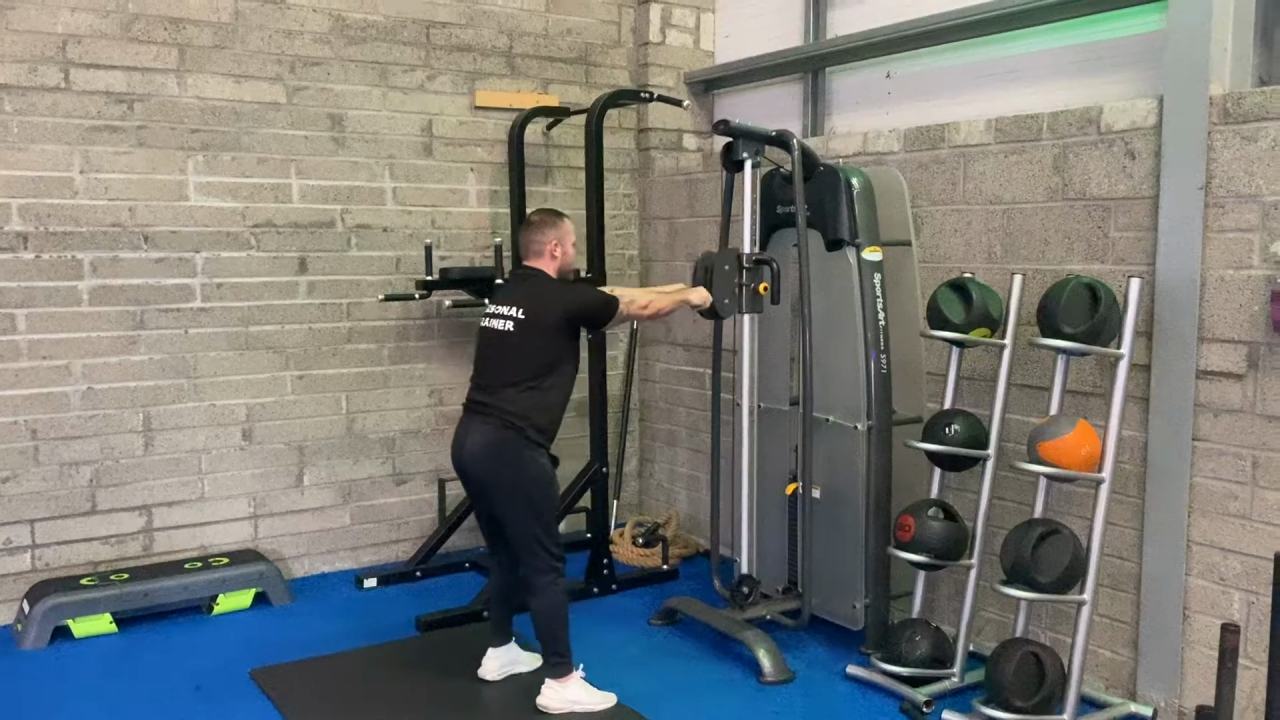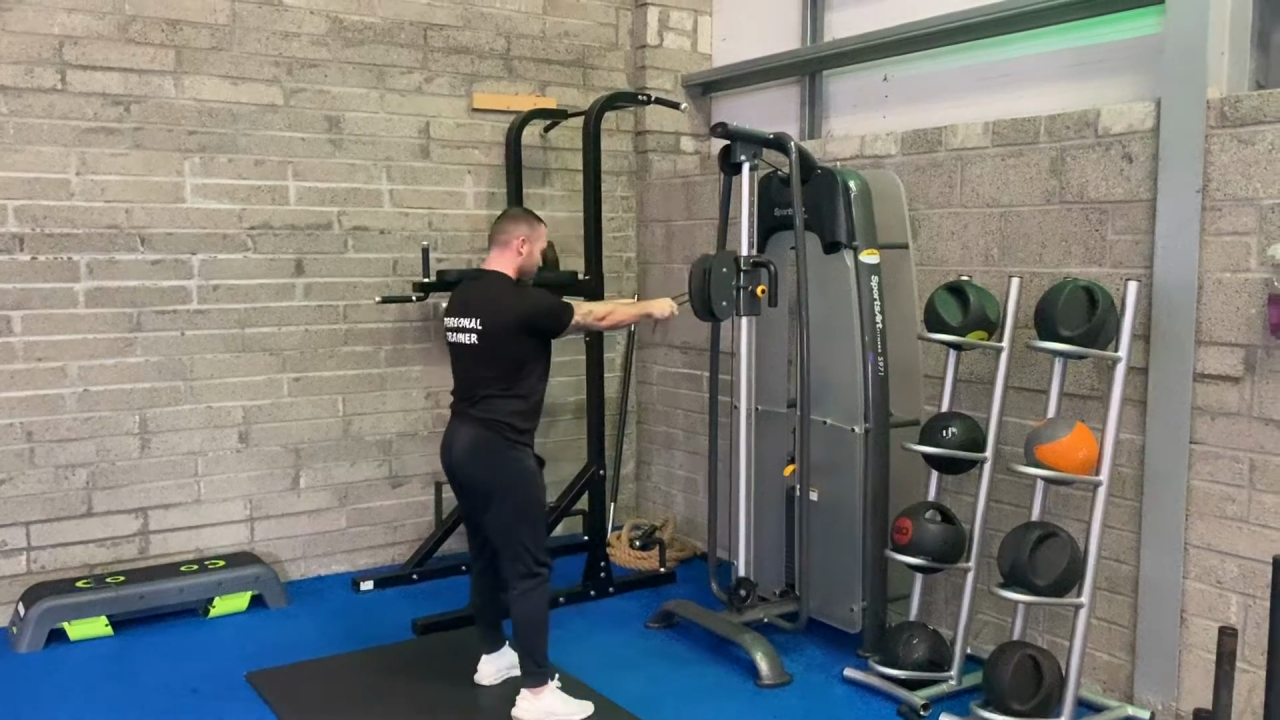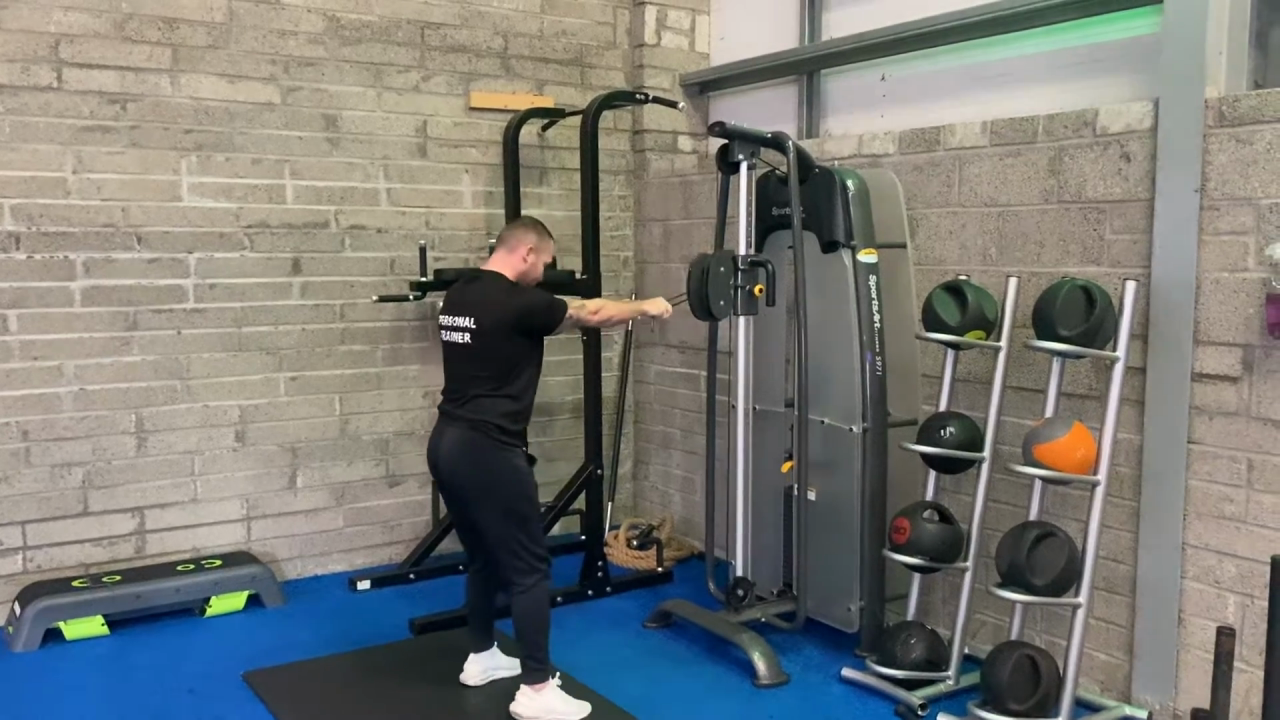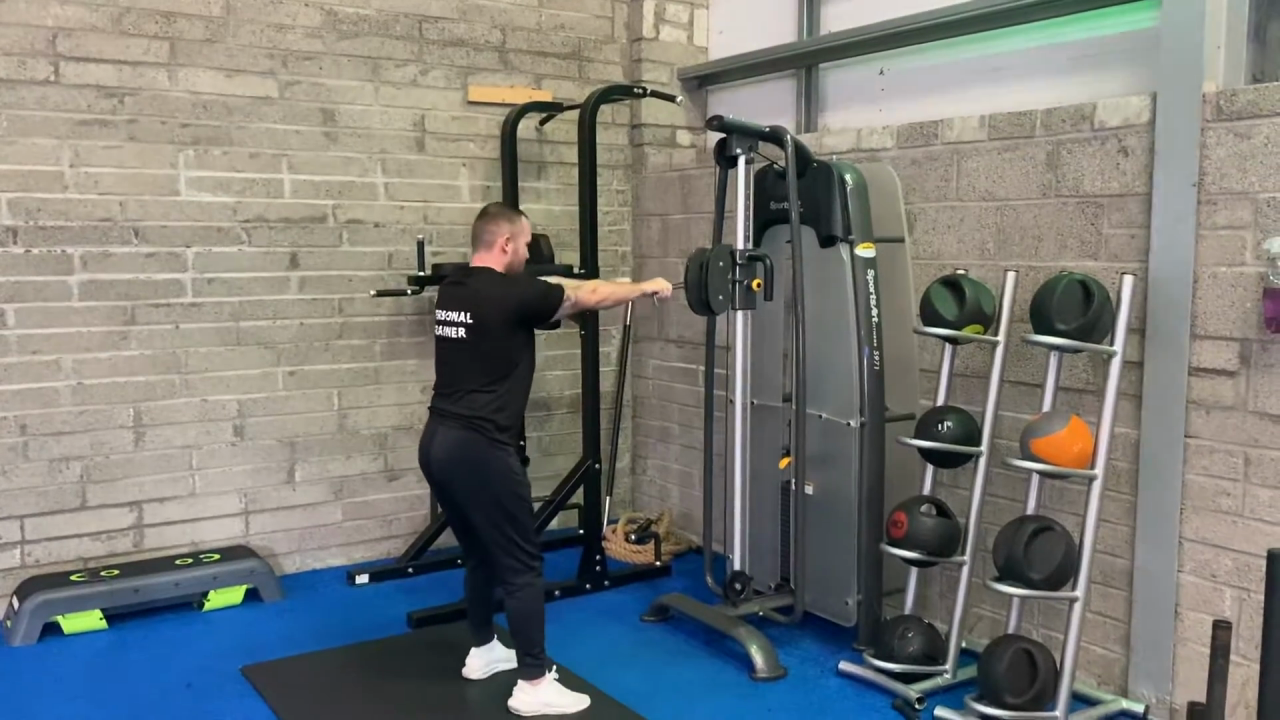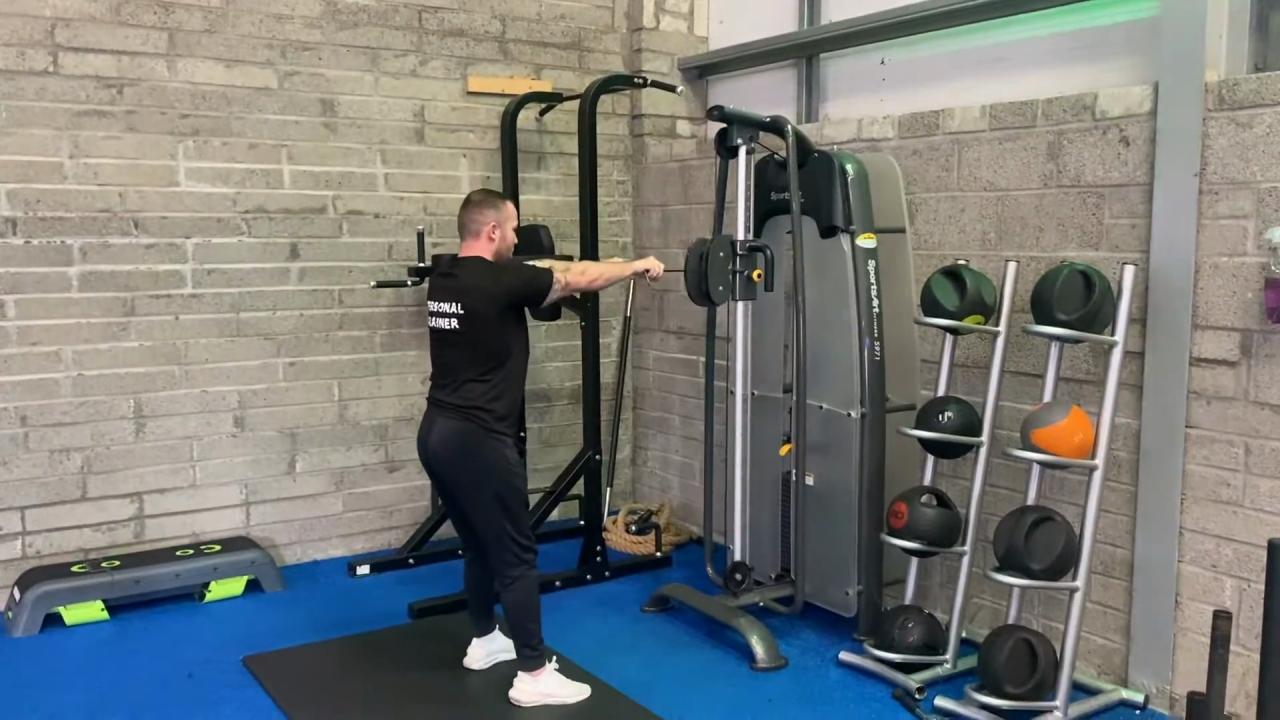
dt=0.5s
person 1, frame 1
left shoulder: (509, 292)
right shoulder: (561, 299)
left elbow: (606, 294)
right elbow: (640, 308)
left wrist: (673, 287)
right wrist: (689, 297)
left hip: (469, 439)
right hip: (510, 448)
left knee: (506, 553)
right knee: (543, 565)
left ankle: (499, 651)
right ankle: (561, 682)
person 1, frame 2
left shoulder: (463, 297)
right shoulder: (521, 302)
right elbow: (595, 319)
left wrist: (628, 304)
right wrist: (650, 309)
left hip: (459, 442)
right hip: (499, 450)
left knee: (487, 556)
right knee: (528, 569)
left ankle: (494, 657)
person 1, frame 3
left shoulder: (460, 295)
right shoulder: (516, 302)
right elbow: (589, 314)
right wrist: (645, 307)
left hip: (448, 444)
right hip: (487, 451)
left knee: (485, 558)
right knee: (529, 568)
left ankle: (481, 657)
person 1, frame 4
left shoulder: (453, 290)
right shoulder: (509, 294)
right elbow: (587, 298)
left wrist: (614, 285)
right wrist: (645, 287)
left hip: (439, 442)
right hip: (479, 449)
left knee: (481, 554)
right knee: (520, 564)
left ankle: (483, 650)
person 1, frame 5
left shoulder: (445, 280)
right shoulder: (499, 282)
left elbow: (550, 273)
right elbow: (578, 280)
left wrist: (603, 265)
right wrist: (637, 266)
left hip: (437, 432)
right hip: (477, 440)
left knee: (480, 545)
right knee: (515, 555)
left ankle: (485, 641)
right ankle: (533, 676)
